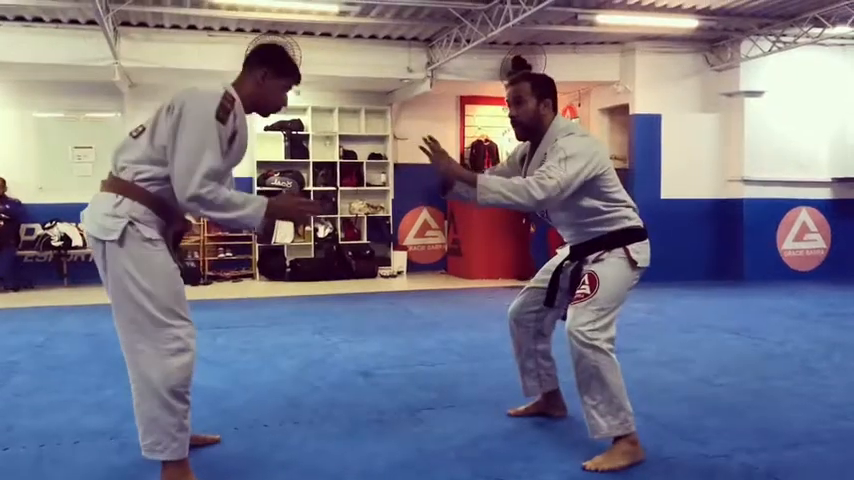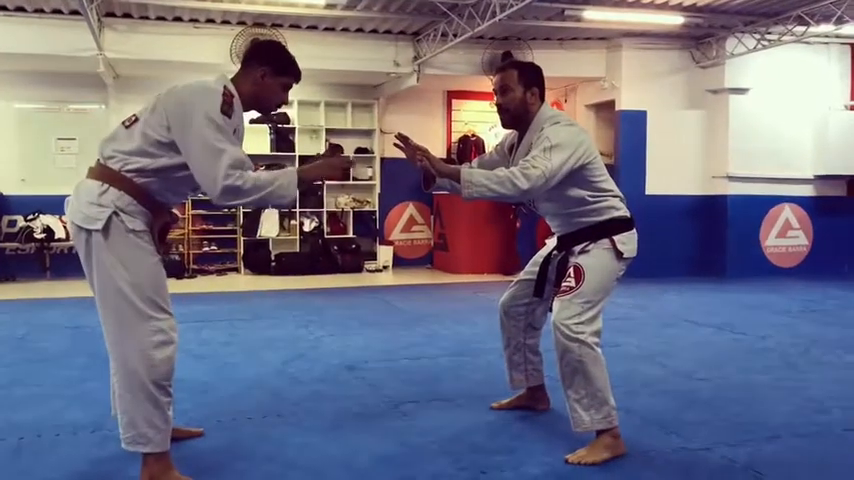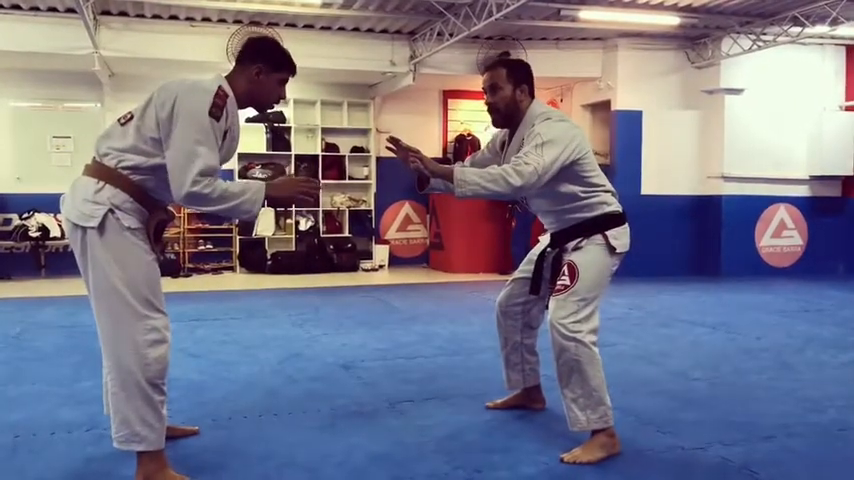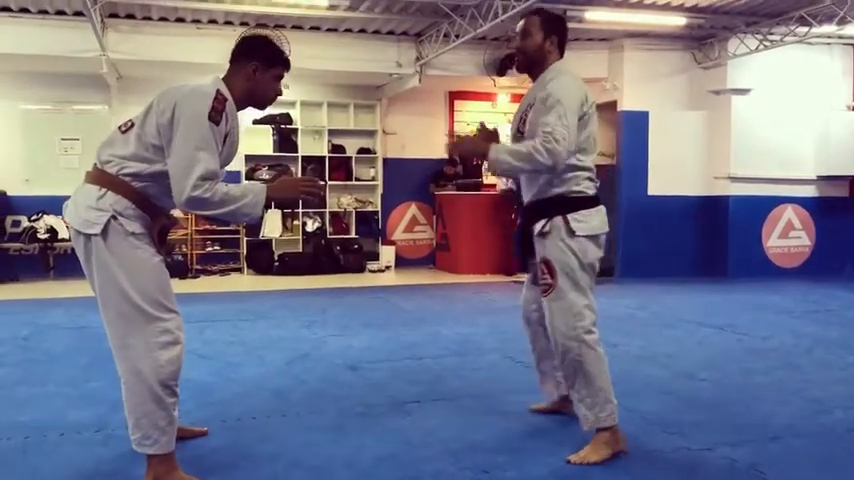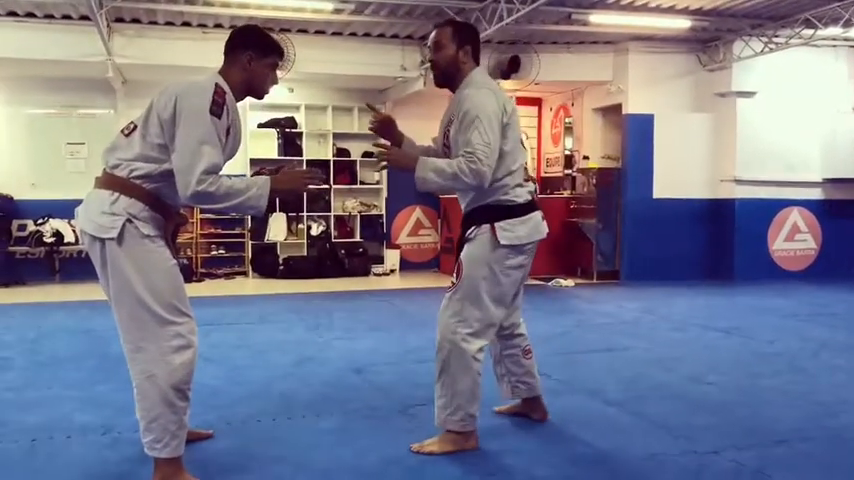
dt=1s
person 1, frame 1
left shoulder: (228, 116)
right shoulder: (211, 105)
left elbow: (207, 191)
right elbow: (197, 191)
left wrist: (268, 210)
right wrist: (268, 208)
left hip: (137, 221)
right hip: (125, 220)
left knee: (158, 337)
right knee: (166, 342)
left ankle: (168, 432)
person 1, frame 2
left shoulder: (221, 107)
right shoulder: (208, 101)
left elbow: (216, 183)
right elbow: (227, 184)
right wrist: (303, 176)
left hip: (122, 209)
right hip: (110, 210)
left knee: (139, 328)
right knee: (147, 333)
left ankle: (150, 424)
person 1, frame 3
left shoulder: (220, 107)
right shoulder: (202, 98)
left elbow: (188, 183)
right elbow: (194, 188)
left wrist: (247, 195)
right wrist: (270, 190)
left hip: (119, 208)
right hip: (106, 208)
left knee: (130, 328)
right knee: (140, 333)
left ankle: (143, 422)
person 1, frame 4
left shoulder: (214, 107)
right shoulder: (203, 103)
right elbow: (195, 192)
left wrist: (214, 206)
right wrist: (269, 192)
left hip: (120, 214)
right hip: (110, 216)
left knee: (148, 330)
right knee: (155, 338)
left ankle: (157, 424)
person 1, frame 5
left shoulder: (213, 100)
right shoulder: (204, 97)
right elbow: (200, 186)
left wrist: (217, 203)
right wrist: (272, 185)
left hip: (131, 216)
right hip: (123, 218)
left knee: (159, 333)
right knee: (168, 340)
left ankle: (166, 427)
person 2, frame 1
left shoulder: (575, 145)
right shoulder: (529, 151)
left elbow: (536, 191)
right elbow: (500, 184)
left wrist: (467, 178)
right wrist: (453, 177)
left hip: (617, 249)
right hip: (579, 249)
left knee: (585, 331)
right knee: (525, 314)
left ankle: (626, 440)
right ankle: (549, 397)
person 2, frame 2
left shoulder: (561, 134)
right shoulder: (518, 139)
left elbow: (524, 182)
right elbow: (479, 171)
left wrist: (448, 171)
right wrist: (432, 169)
left hip: (603, 239)
right hip: (566, 239)
left knee: (571, 324)
right knee: (516, 307)
left ankle: (608, 434)
right ankle: (533, 391)
person 2, frame 3
left shoulder: (552, 130)
right shoulder: (510, 135)
left elbow: (518, 179)
right elbow: (471, 170)
left wrist: (441, 170)
right wrist: (425, 170)
left hip: (596, 235)
right hip: (560, 236)
left knee: (568, 323)
right knee: (513, 306)
left ankle: (603, 433)
right ankle: (529, 390)
person 2, frame 4
left shoulder: (561, 87)
right shoulder: (541, 91)
left elbow: (550, 152)
left wrist: (488, 151)
right wrist: (496, 150)
left hip: (568, 220)
right hip: (550, 219)
left knee: (571, 322)
right knee: (538, 313)
left ankle: (607, 431)
right ankle: (567, 396)
person 2, frame 5
left shoulder: (478, 98)
right shoulder: (467, 98)
left elbow: (475, 171)
right elbow: (445, 158)
left wrist: (412, 165)
right wrist: (399, 140)
left hip: (499, 227)
right hip: (509, 223)
left knee: (459, 324)
right knee: (503, 320)
left ankle: (459, 430)
right ankle: (530, 398)
